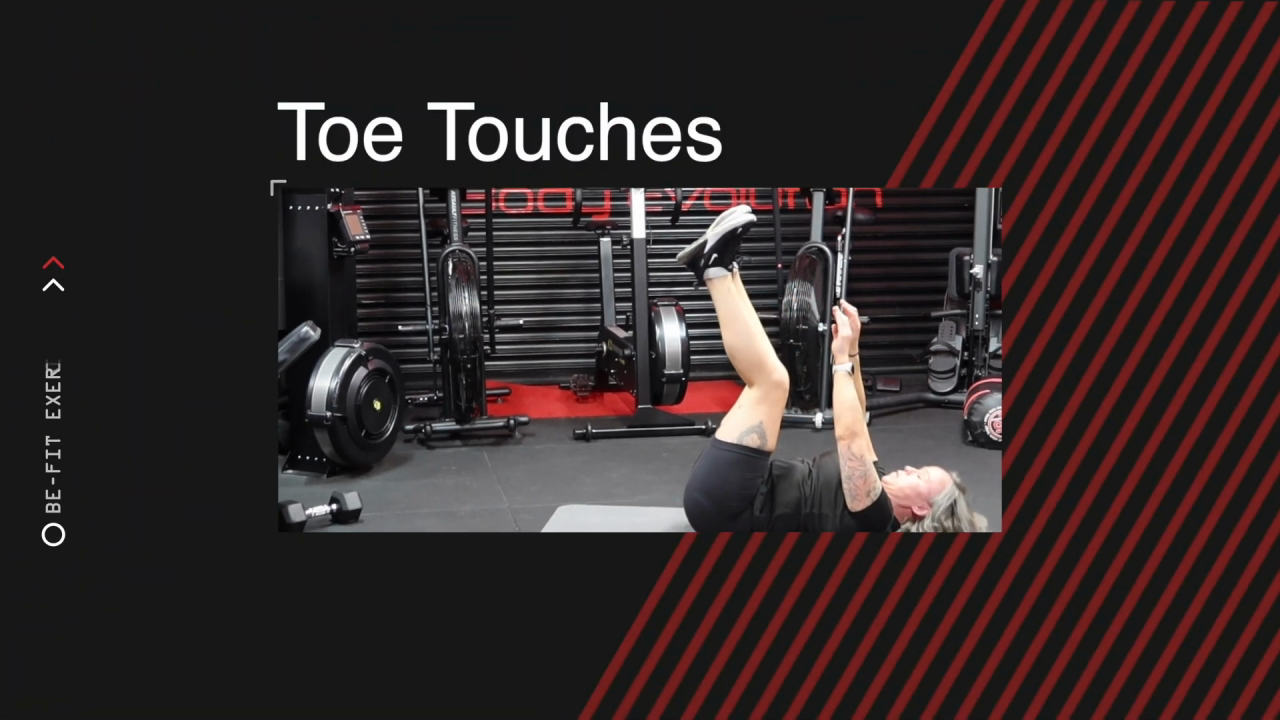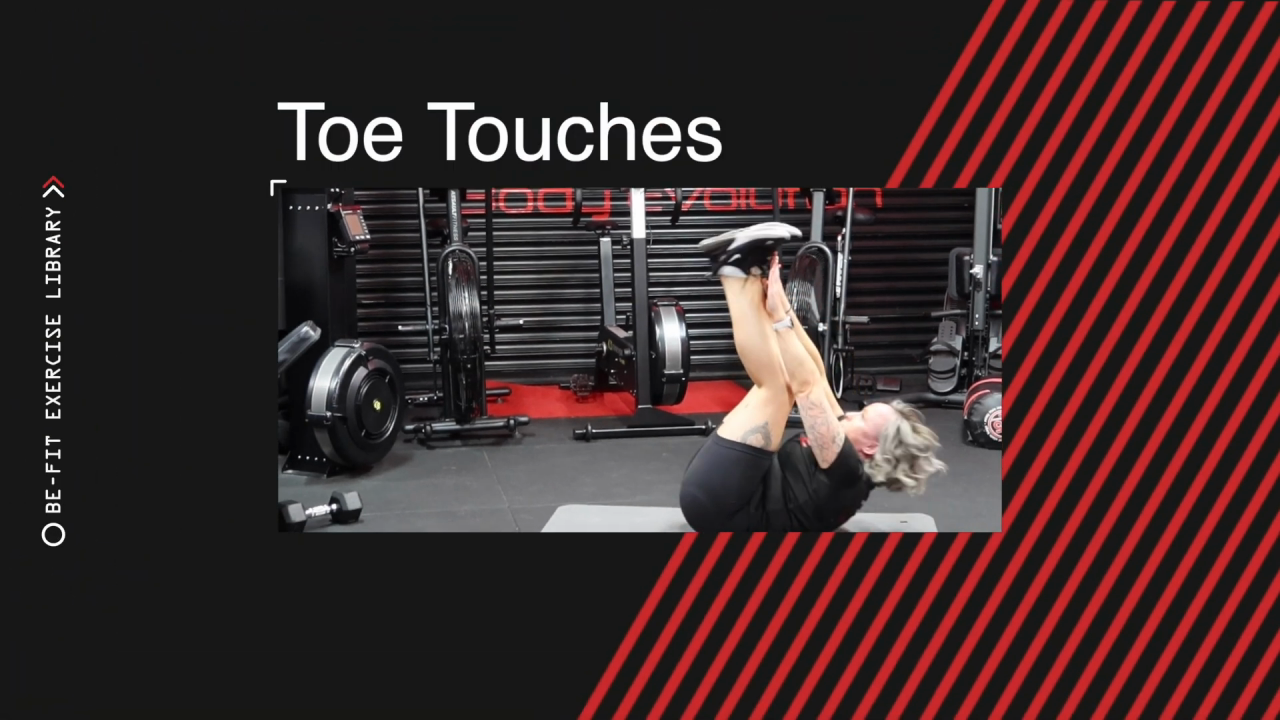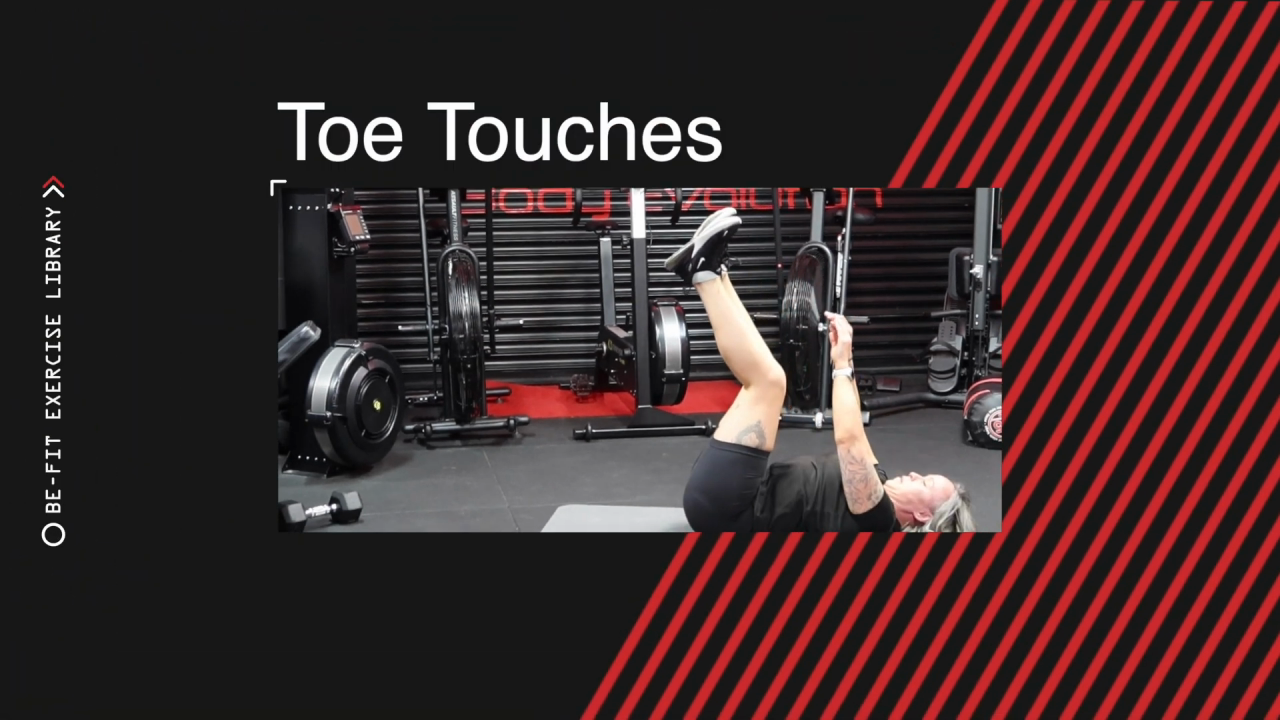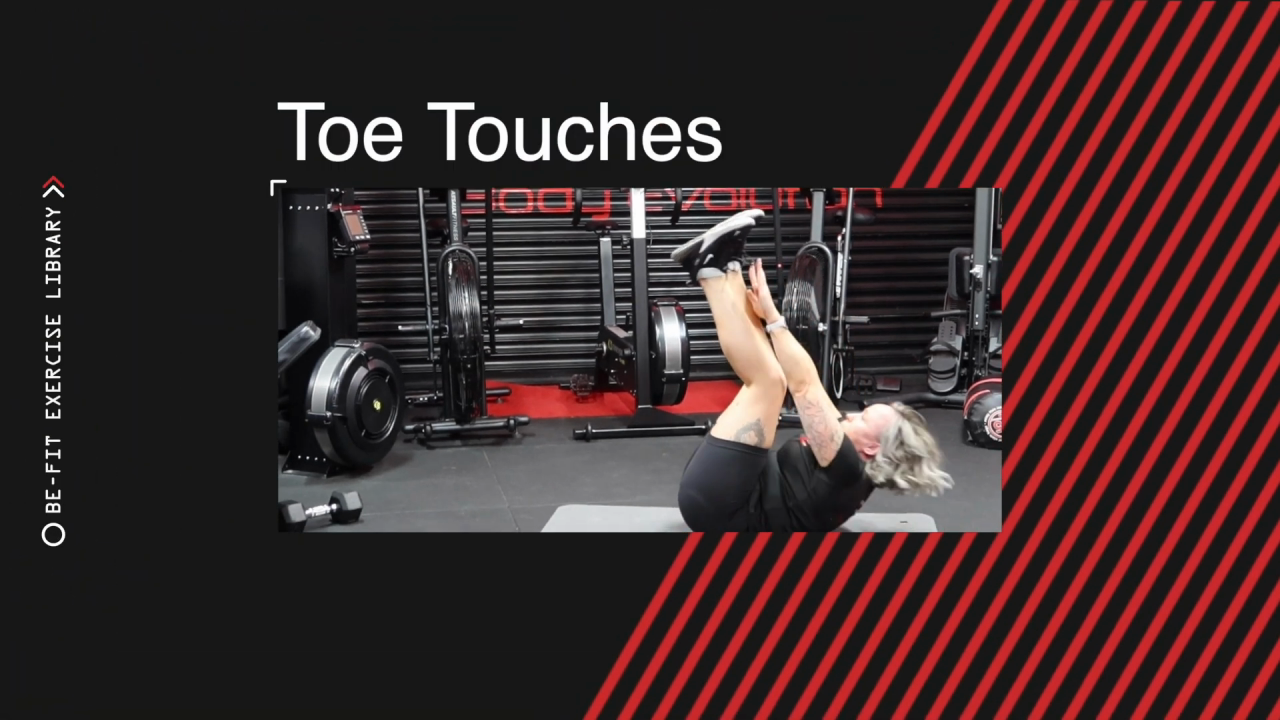
dt=1s
person 1, frame 1
left shoulder: (875, 517)
right shoulder: (880, 488)
left elbow: (849, 434)
right elbow: (856, 425)
left wrist: (842, 361)
right wrist: (851, 352)
left hip: (721, 505)
right hip: (726, 499)
left knee: (770, 380)
right knee: (769, 377)
left ankle: (716, 268)
right ankle: (721, 268)
person 1, frame 2
left shoulder: (849, 472)
right shoulder: (843, 438)
left elbow: (808, 384)
right elbow: (813, 369)
left wrist: (779, 318)
right wrist: (779, 306)
left hip: (713, 502)
right hip: (718, 499)
left knee: (776, 384)
right knee: (778, 380)
left ankle: (734, 267)
right ankle: (739, 267)
person 1, frame 3
left shoulder: (878, 518)
right shoulder: (879, 490)
left elbow: (849, 438)
right elbow: (854, 435)
left wrist: (842, 366)
right wrist: (843, 359)
left hip: (723, 506)
right hip: (727, 500)
left knee: (767, 380)
right knee: (765, 378)
left ankle: (705, 272)
right ankle: (709, 270)
person 1, frame 4
left shoulder: (848, 470)
left elbow: (805, 386)
right elbow: (809, 388)
left wrist: (772, 318)
right wrist: (766, 317)
left hip: (712, 502)
right hip: (714, 494)
left knee: (768, 379)
right knee: (766, 375)
left ankle: (709, 267)
right ankle: (723, 263)
